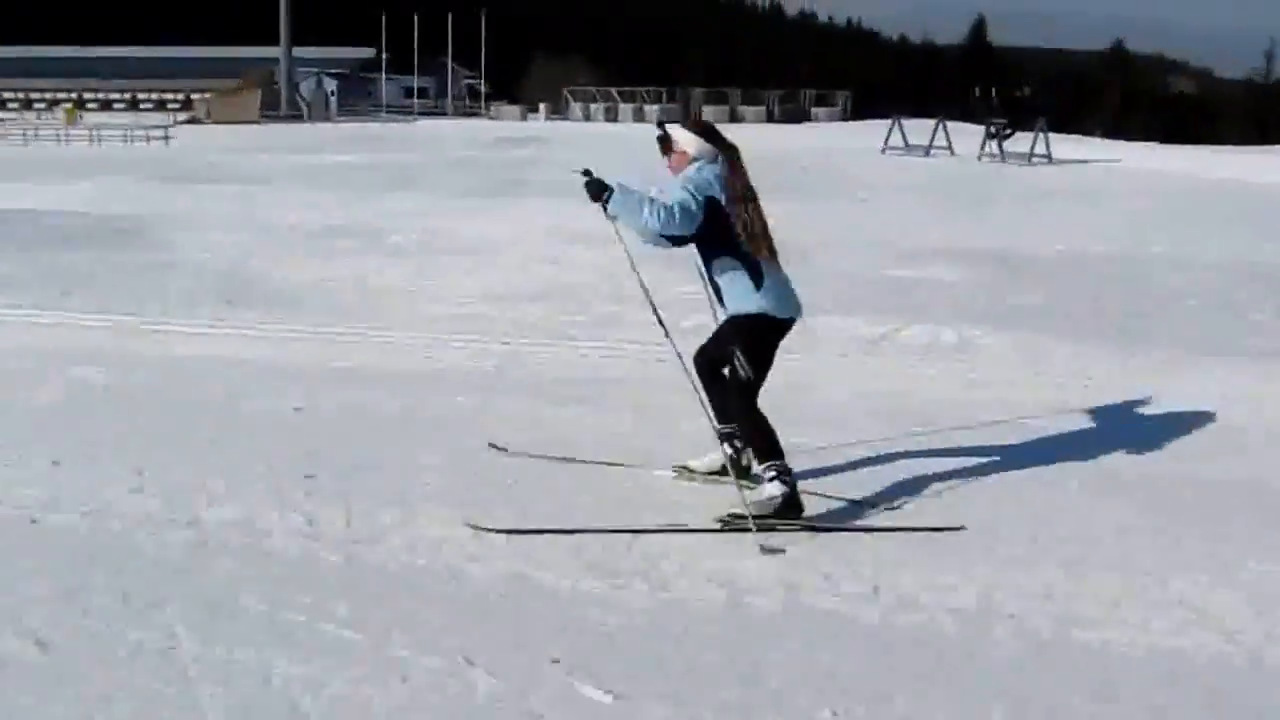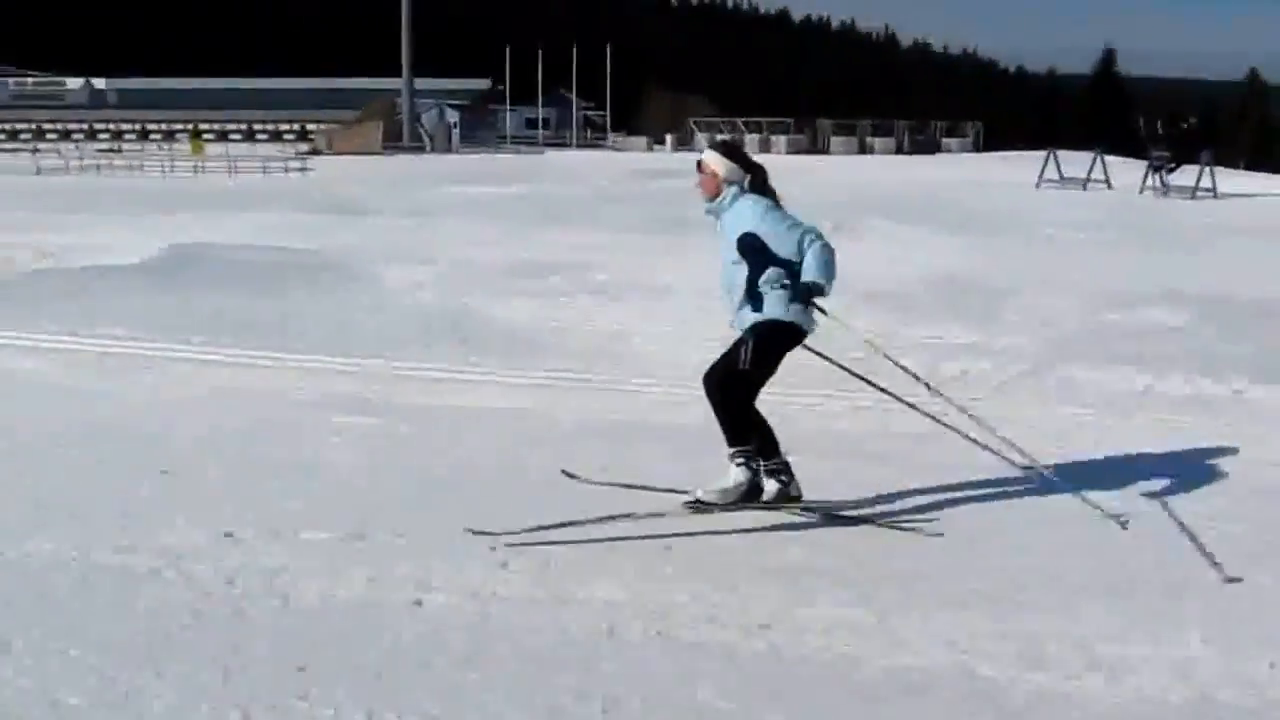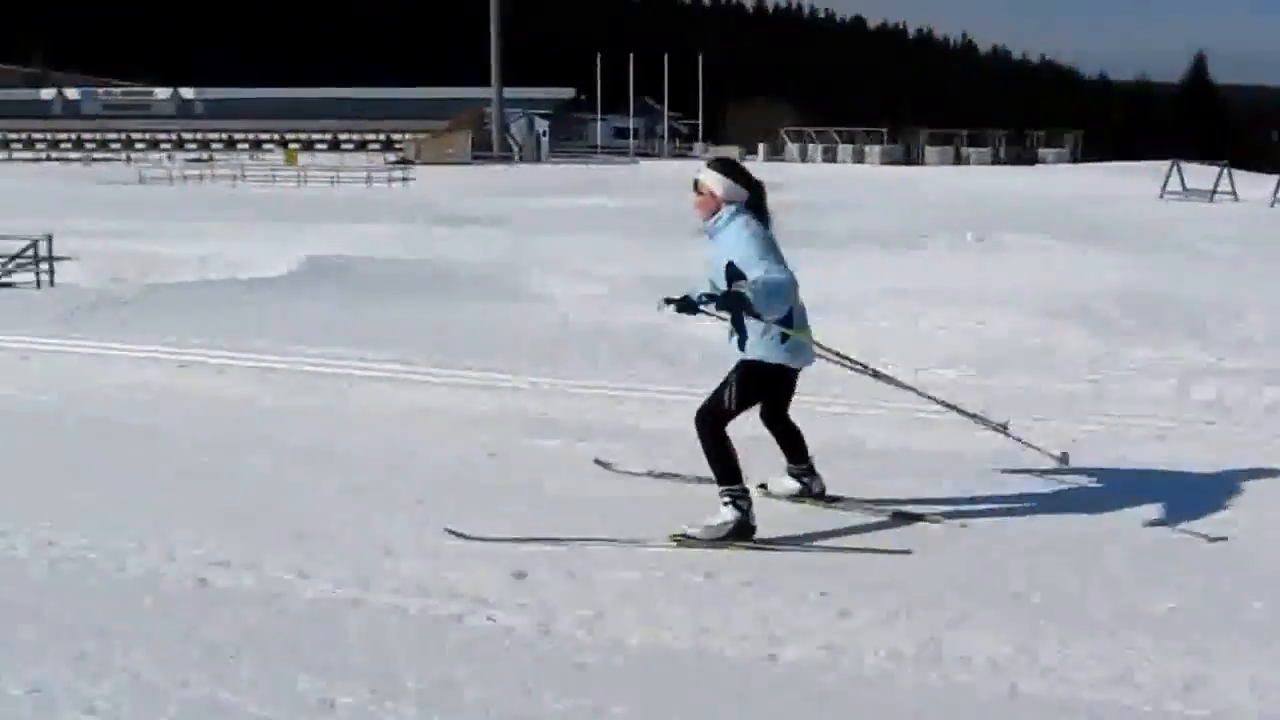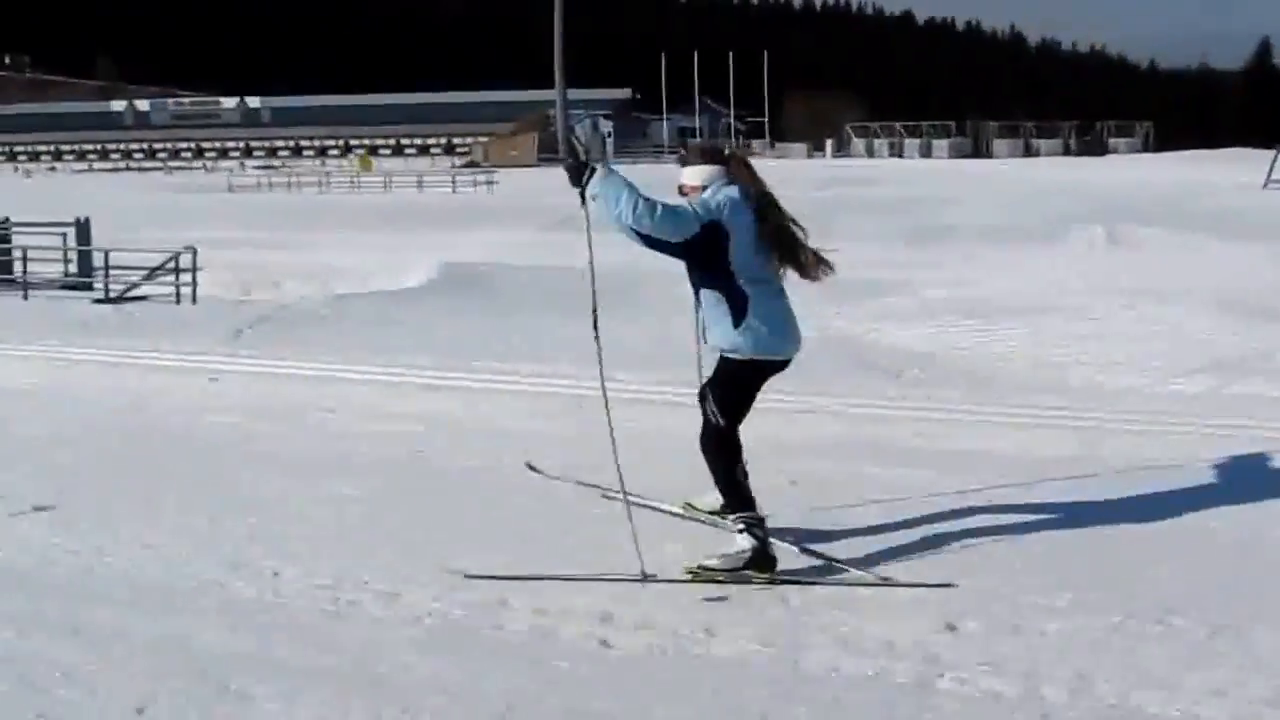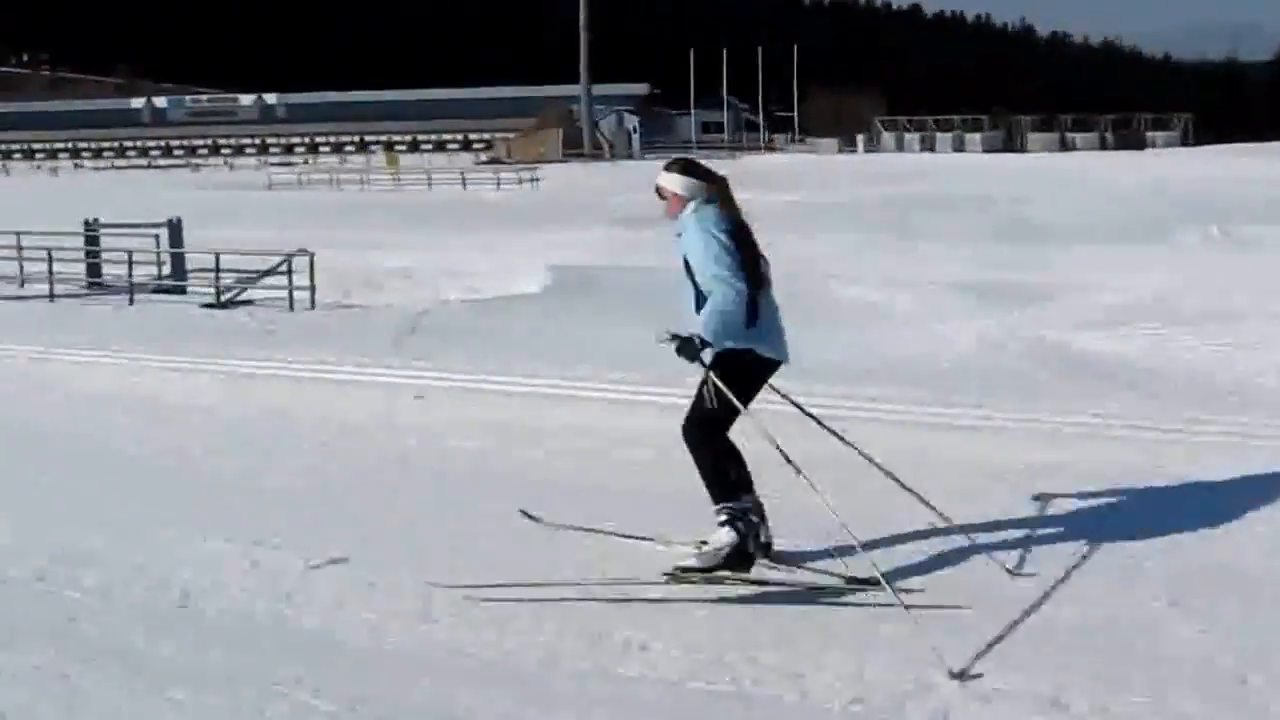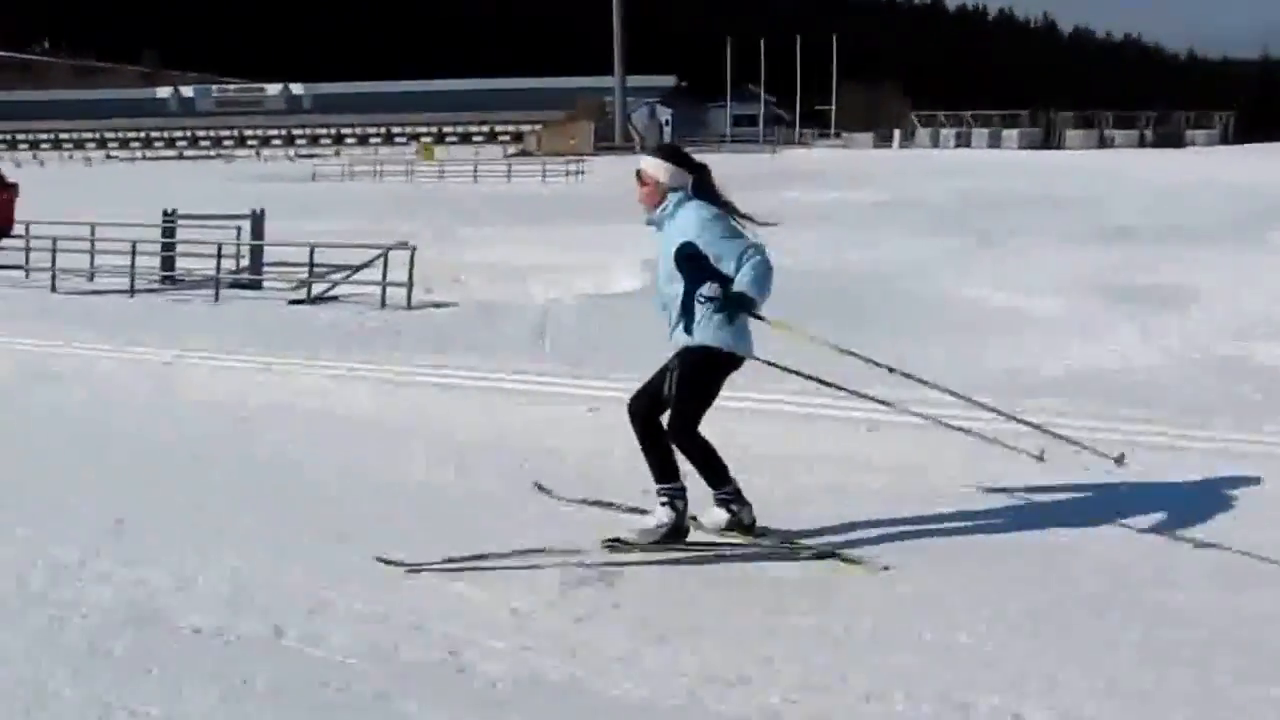
dt=0.4s
person 1, frame 1
left shoulder: (702, 184)
right shoulder: (720, 179)
left elbow: (668, 221)
left wrist: (612, 197)
right wrist: (671, 149)
left hip: (760, 307)
right hip: (763, 303)
left knee: (739, 397)
right knee: (707, 361)
left ankle: (779, 487)
right ankle: (735, 450)
person 1, frame 2
left shoulder: (754, 210)
right shoulder: (734, 212)
left elbow: (816, 246)
left wrist: (814, 284)
left hip: (778, 318)
right hip: (764, 319)
left knee: (718, 381)
right knee: (738, 397)
left ankle: (747, 474)
right ankle: (779, 480)
person 1, frame 3
left shoulder: (744, 234)
right shoulder: (728, 231)
left elbow: (779, 283)
left wrist: (747, 299)
right wrist: (695, 301)
left hip: (768, 350)
right hip: (776, 346)
left knee: (709, 420)
right knee: (772, 413)
left ankle: (736, 513)
right ankle: (804, 477)
person 1, frame 4
left shoulder: (713, 209)
right shoulder: (742, 203)
left elbow: (651, 219)
left wrist: (595, 179)
left hip: (748, 342)
right hip: (775, 336)
left knee: (715, 437)
right knee: (715, 400)
left ankle: (754, 543)
right ankle: (734, 496)
person 1, frame 5
left shoulder: (702, 230)
right shoulder: (708, 225)
left elbow: (729, 288)
left wrist: (703, 337)
left hip: (743, 345)
right hip: (751, 345)
left knee: (699, 428)
right knee: (712, 427)
left ankle: (736, 535)
right ankle: (749, 523)
person 1, frame 6
left shoulder: (698, 218)
right shoulder: (676, 221)
left elbow: (755, 260)
left wrist: (745, 294)
left hip: (711, 341)
right hip: (705, 341)
left knee: (643, 409)
right knee: (681, 427)
left ankle: (672, 512)
right ankle: (733, 507)
